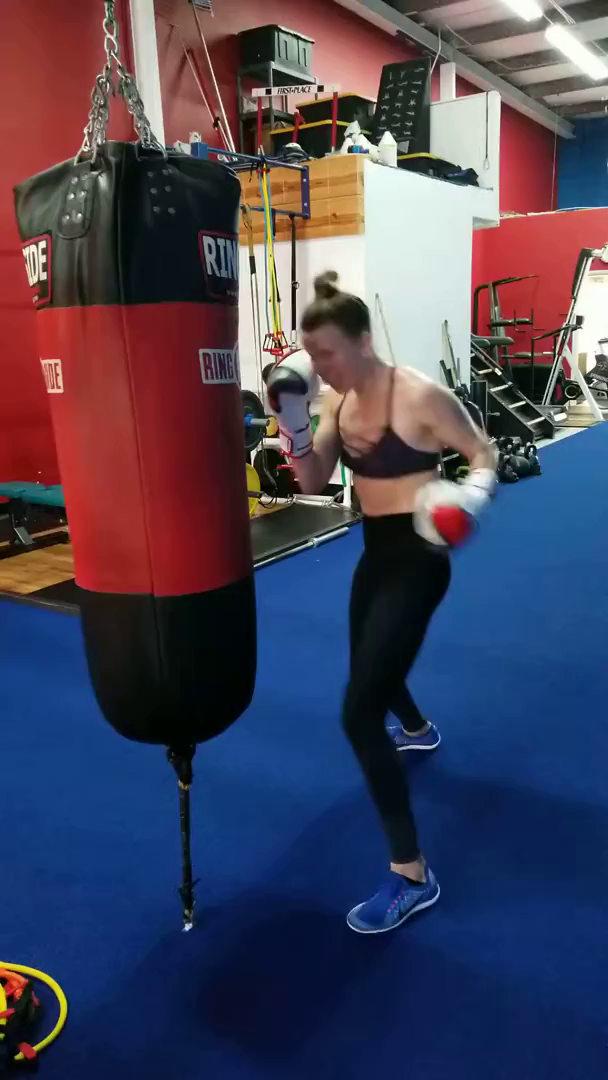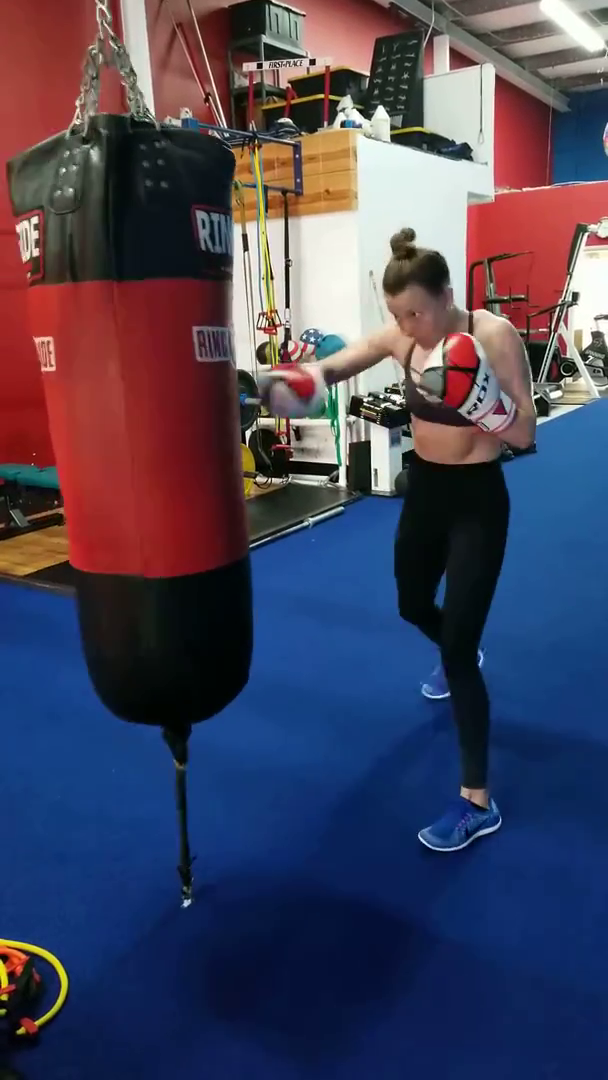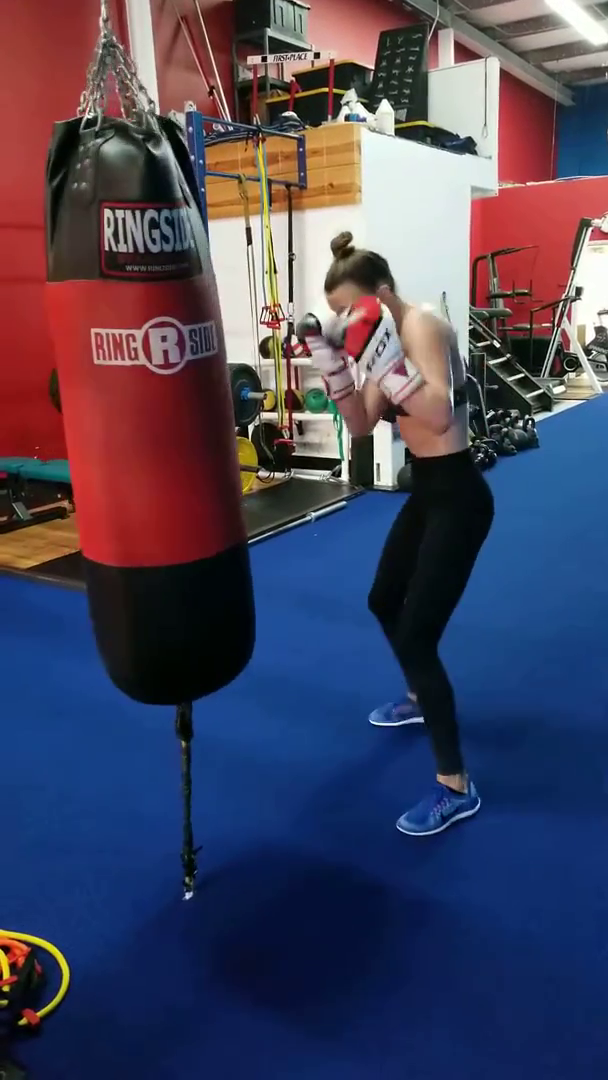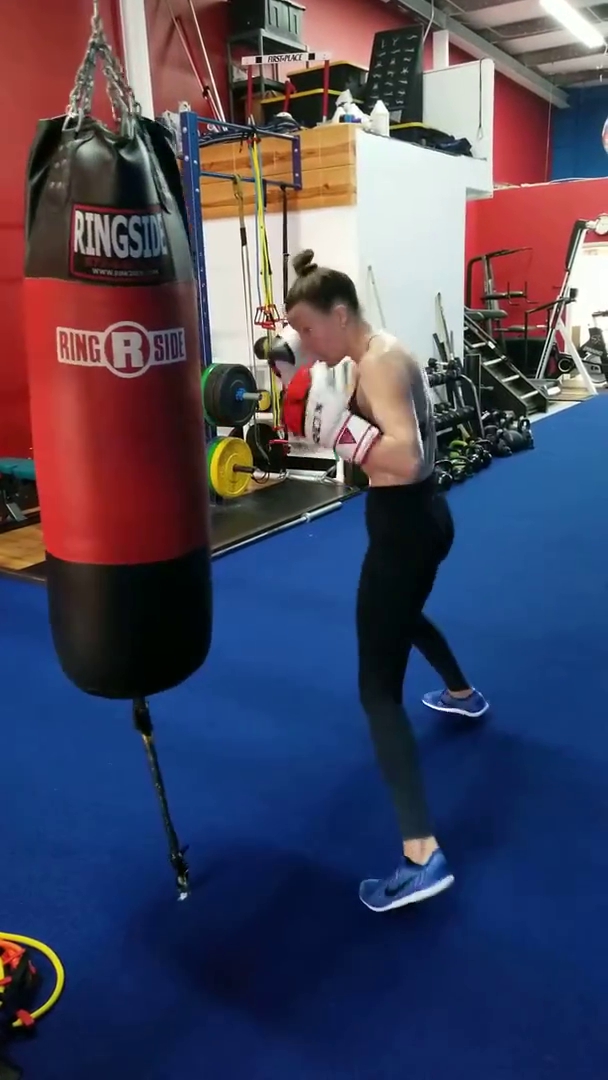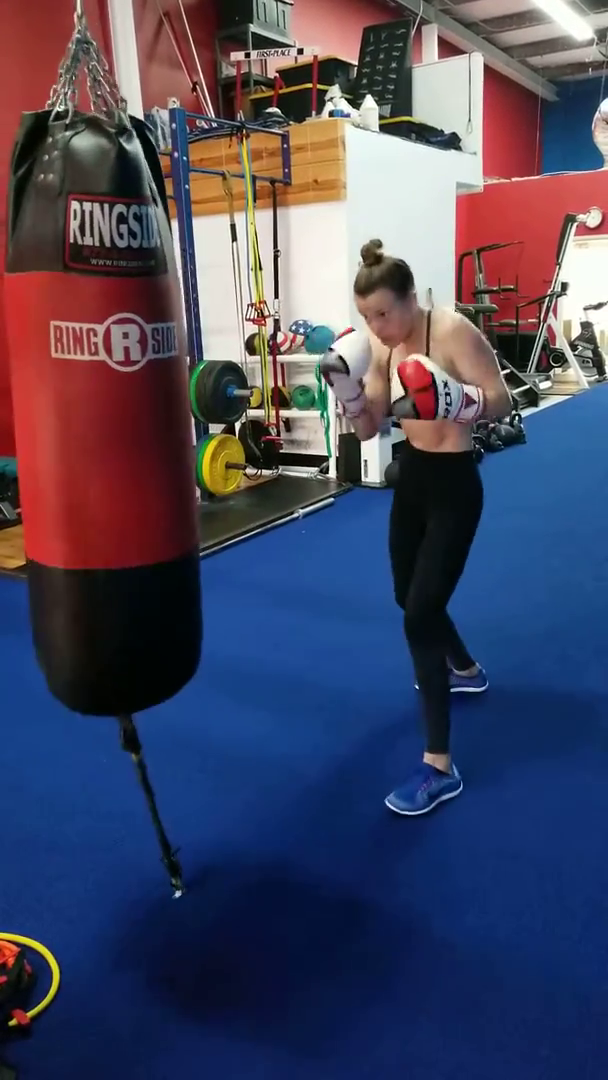
dt=1s
person 1, frame 1
left shoulder: (418, 393)
right shoulder: (343, 405)
left elbow: (484, 462)
right elbow: (313, 479)
left wrist: (461, 500)
right wrist: (293, 420)
left hip: (415, 559)
right hip: (381, 552)
left knee: (358, 717)
right knee: (372, 665)
left ankle: (411, 874)
right ankle: (416, 728)
person 1, frame 2
left shoulder: (495, 333)
right shoulder: (398, 336)
left elbow: (522, 433)
right elbow: (336, 367)
left wrist: (481, 386)
right wrist: (307, 379)
left hip: (477, 500)
right hip: (422, 491)
left knee: (458, 647)
right knee: (414, 607)
left ankle: (477, 802)
right ankle: (460, 660)
person 1, frame 3
left shoulder: (421, 326)
right shoulder: (380, 338)
left elbow: (440, 416)
right elbow: (361, 425)
left wrist: (384, 364)
right wrist: (332, 361)
left hip: (458, 497)
right hip: (425, 492)
left knee: (414, 637)
right knee: (382, 604)
left ankle: (454, 787)
right ankle: (422, 700)
person 1, frame 4
left shoulder: (381, 362)
right shoulder: (371, 354)
left elbow: (405, 459)
right elbow: (360, 433)
left wrist: (336, 421)
right wrist: (312, 399)
left hip: (403, 526)
right hip: (422, 517)
left knee: (378, 686)
right knee: (400, 613)
left ankle: (422, 856)
right ankle: (462, 693)
person 1, frame 5
left shoulder: (452, 329)
right shoulder: (381, 348)
left elbow: (500, 401)
right elbow: (368, 426)
left wrist: (445, 396)
right wrist: (345, 387)
left hip: (453, 484)
right hip: (410, 477)
left knee: (419, 616)
right knee: (411, 599)
left ankle: (439, 769)
right ankle: (467, 671)
